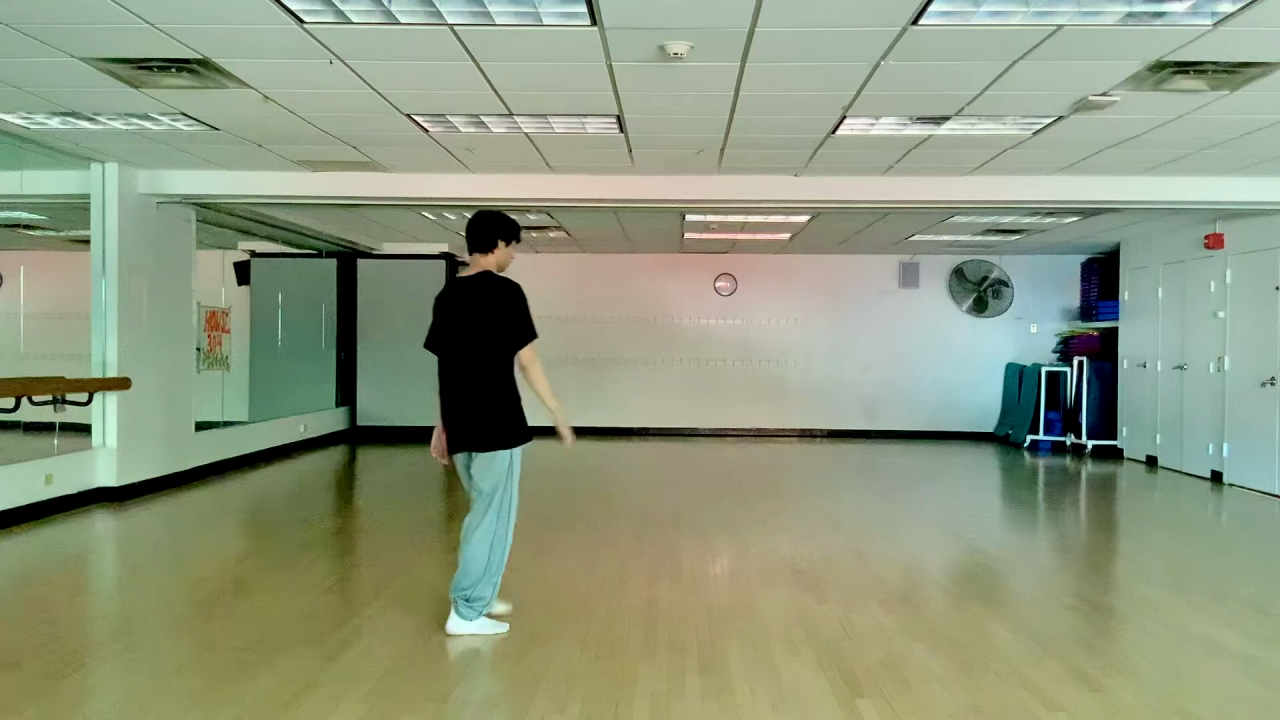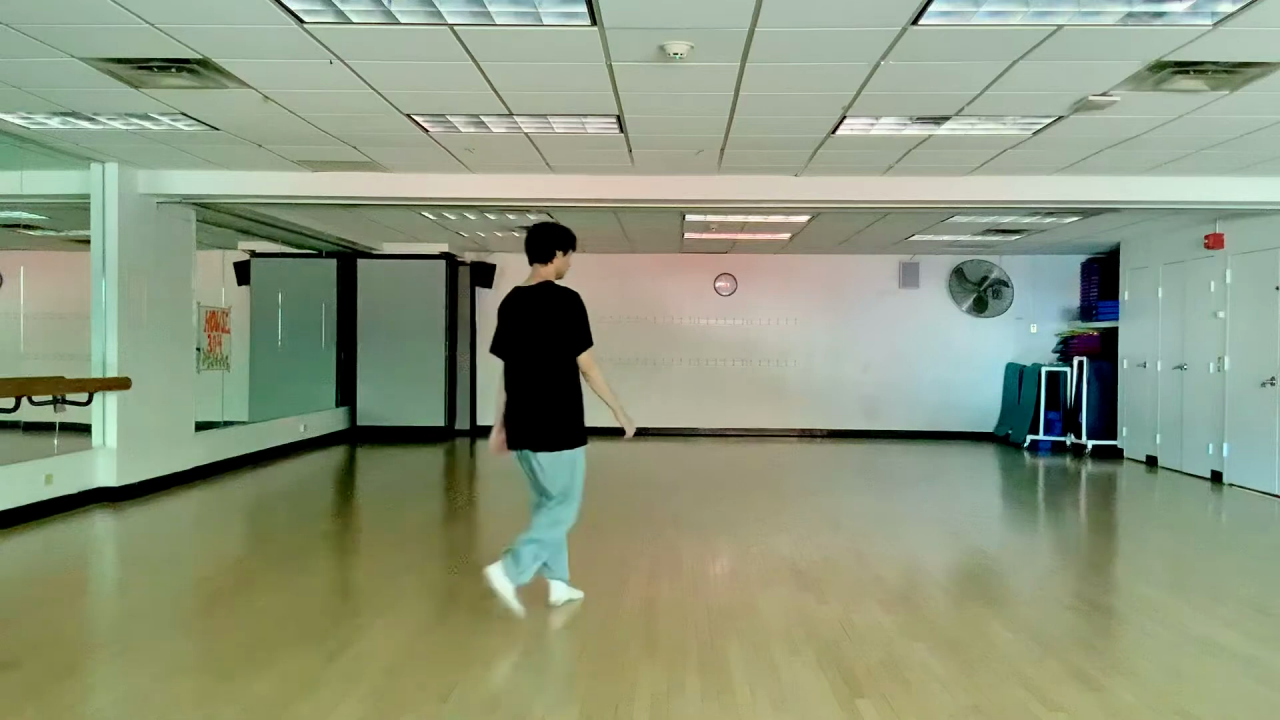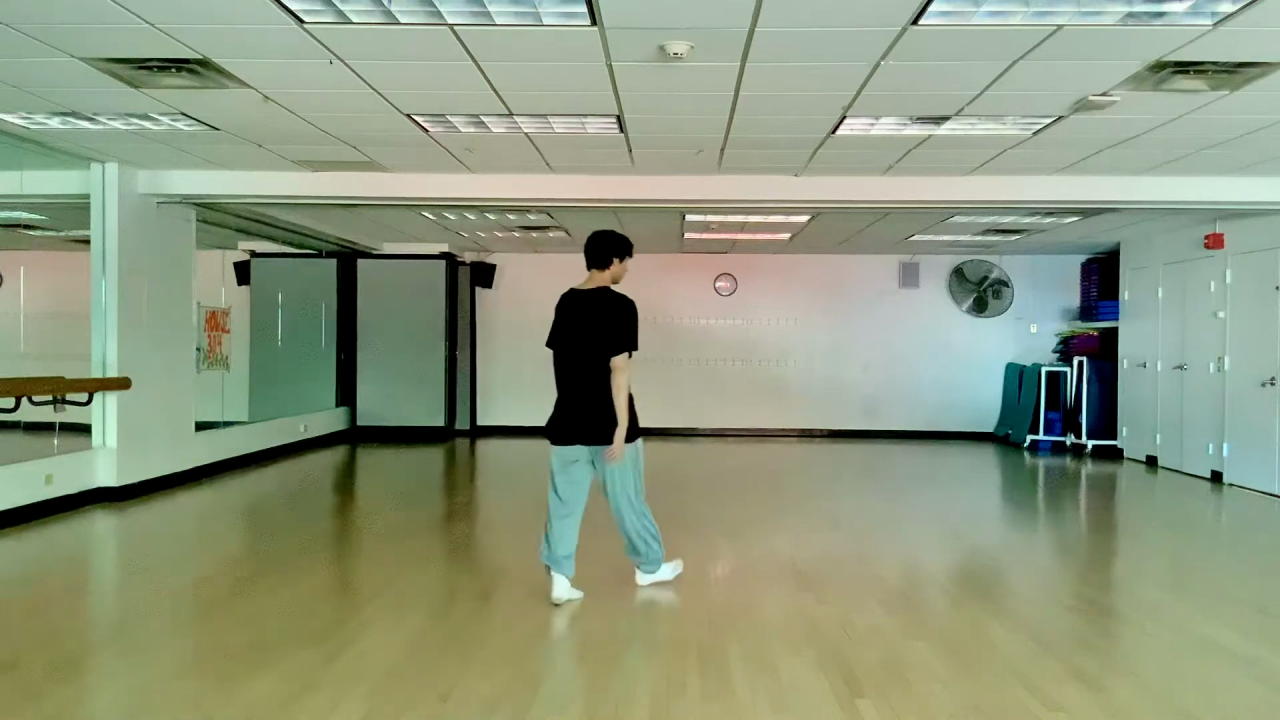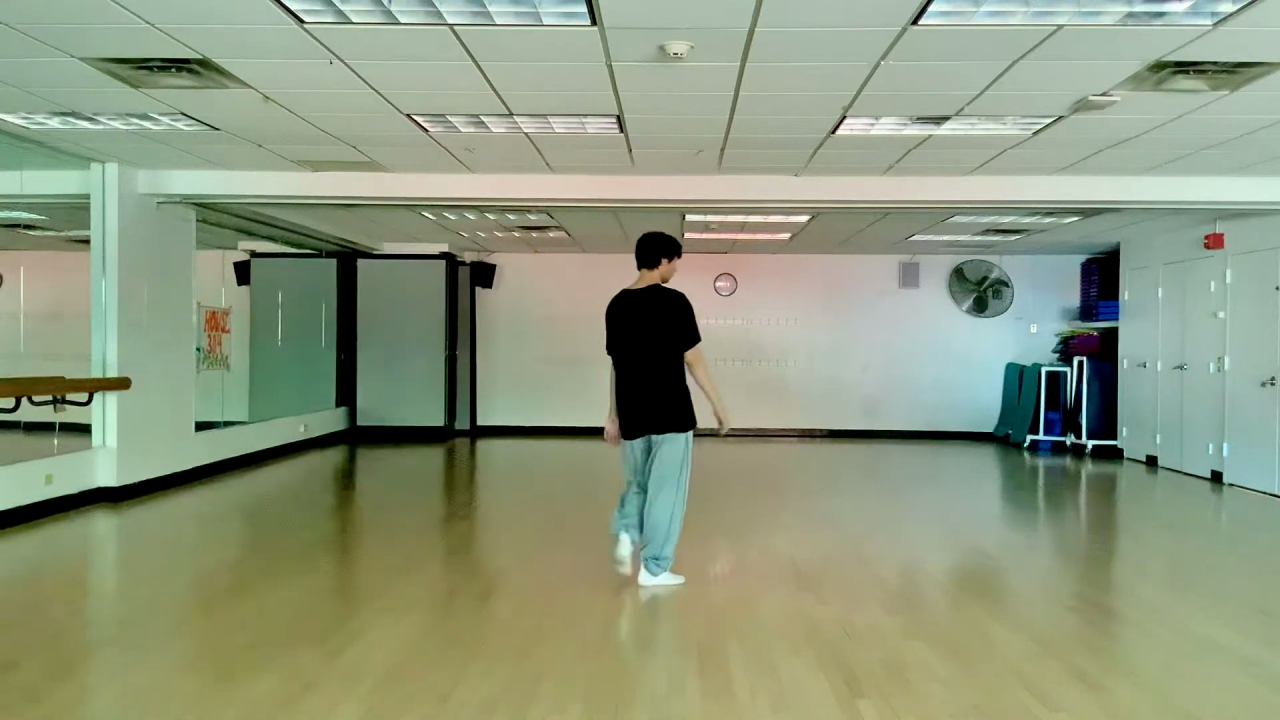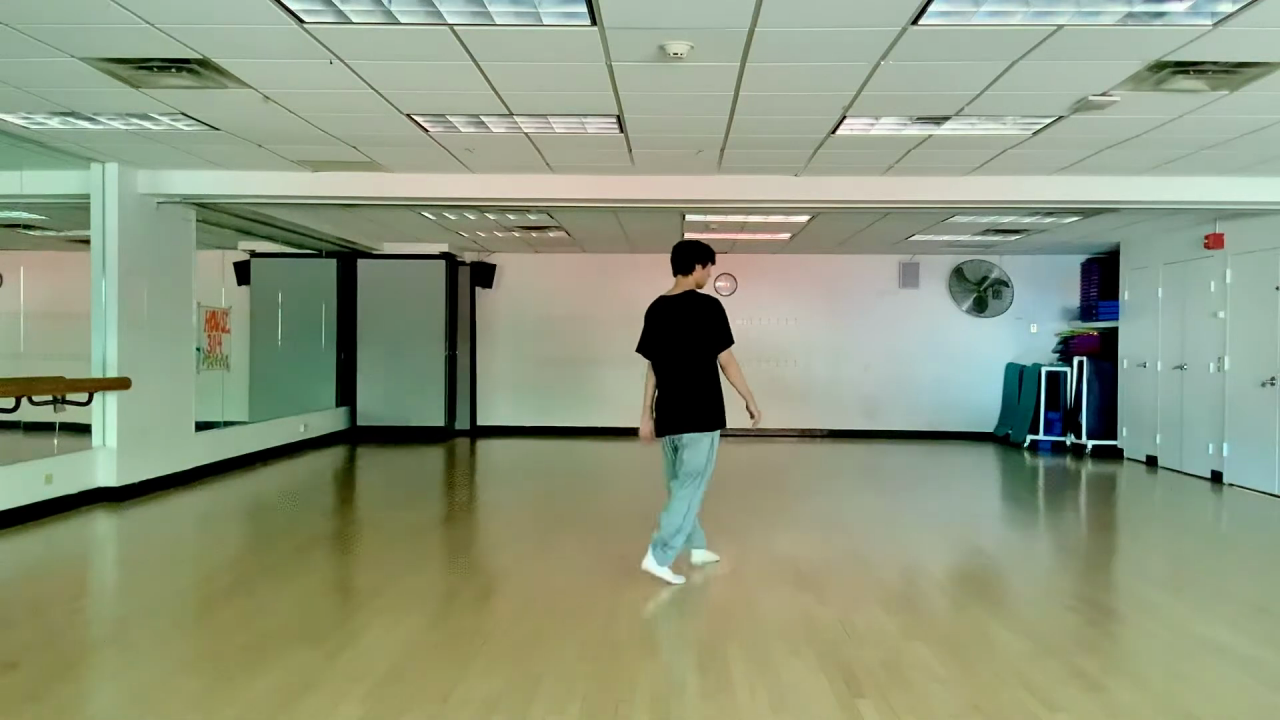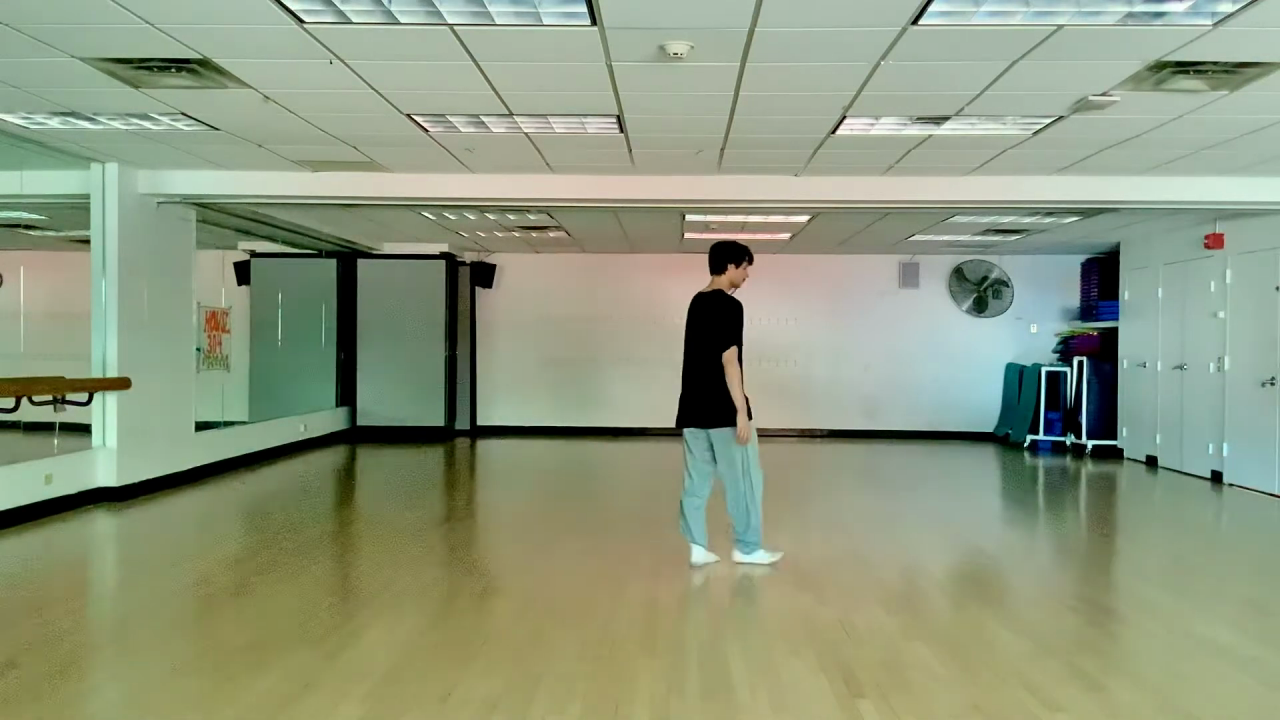
dt=0.4s
person 1, frame 1
left shoulder: (448, 295)
right shoulder: (504, 291)
left elbow: (443, 363)
right elbow: (527, 361)
left wrist: (443, 426)
right wrist: (558, 416)
left hip: (461, 424)
right hip: (496, 424)
left knee: (489, 509)
right knee: (491, 515)
left ankle: (480, 595)
right ankle: (466, 612)
person 1, frame 2
left shoulder: (509, 303)
right shoulder: (565, 301)
left elbow: (506, 367)
right elbow: (586, 364)
left wrist: (498, 423)
right wrist: (618, 410)
left hip: (522, 424)
right hip: (557, 425)
left knee: (546, 503)
right knee: (562, 505)
left ankle: (556, 580)
right ankle: (509, 569)
person 1, frame 3
left shoulder: (565, 302)
right shoulder: (619, 306)
right elbow: (619, 368)
right wrist: (622, 424)
left hip: (568, 421)
right hip: (605, 422)
left knee: (565, 501)
right knee: (628, 497)
left ankle: (559, 577)
right ankle: (651, 566)
person 1, frame 4
left shoulder: (617, 304)
right shoulder: (673, 302)
left elbow: (616, 363)
right elbow: (693, 360)
left wrist: (613, 415)
right wrist: (718, 405)
left hip: (633, 414)
right hip: (670, 414)
left knee: (638, 484)
right knee: (667, 490)
left ankle: (624, 536)
right ankle: (654, 568)
person 1, frame 5
left shoulder: (655, 309)
right shoulder: (707, 307)
left elbow: (651, 367)
right elbow: (726, 361)
left wrist: (646, 415)
right wrist: (750, 400)
left hip: (668, 413)
right hip: (700, 413)
left knee: (680, 484)
right knee: (690, 487)
left ankle: (696, 547)
right ankle: (659, 554)
person 1, frame 6
left shoulder: (697, 303)
right shoulder: (728, 305)
right elbow: (729, 360)
right wrist: (742, 411)
left hip: (693, 409)
right hip: (722, 410)
left knee: (697, 479)
right knee: (744, 478)
left ankle: (697, 547)
right ankle: (748, 548)
